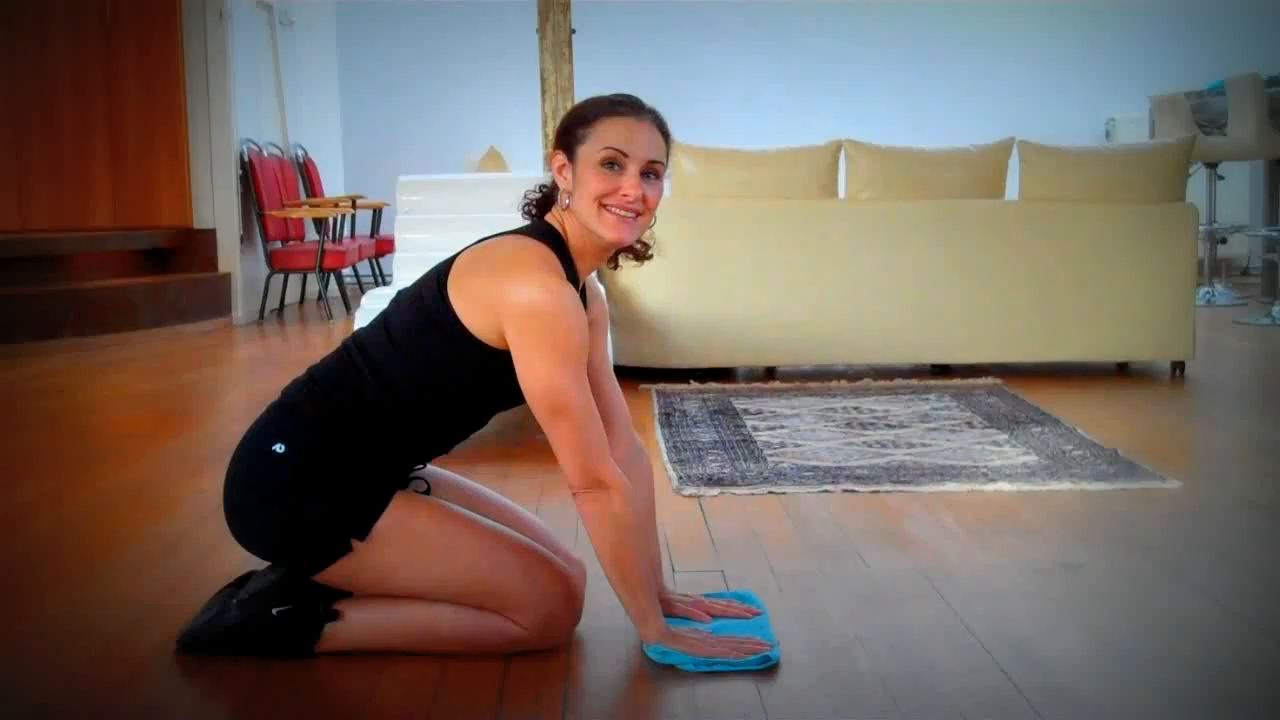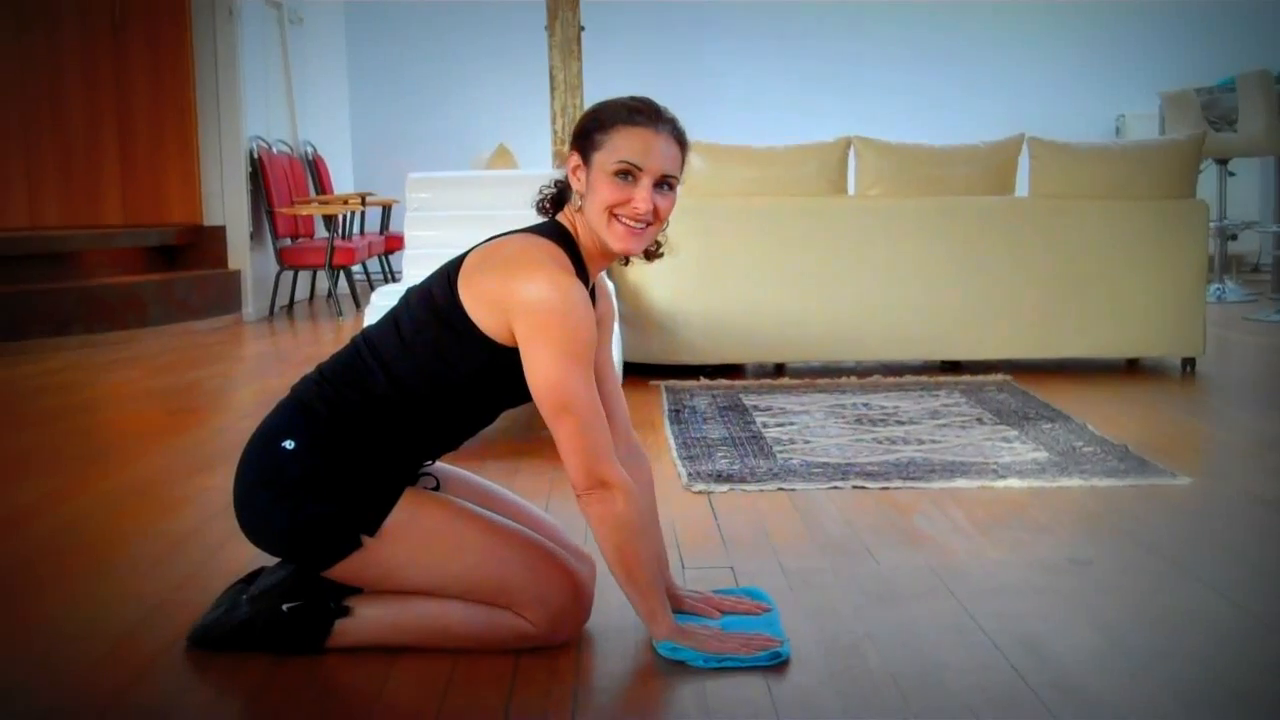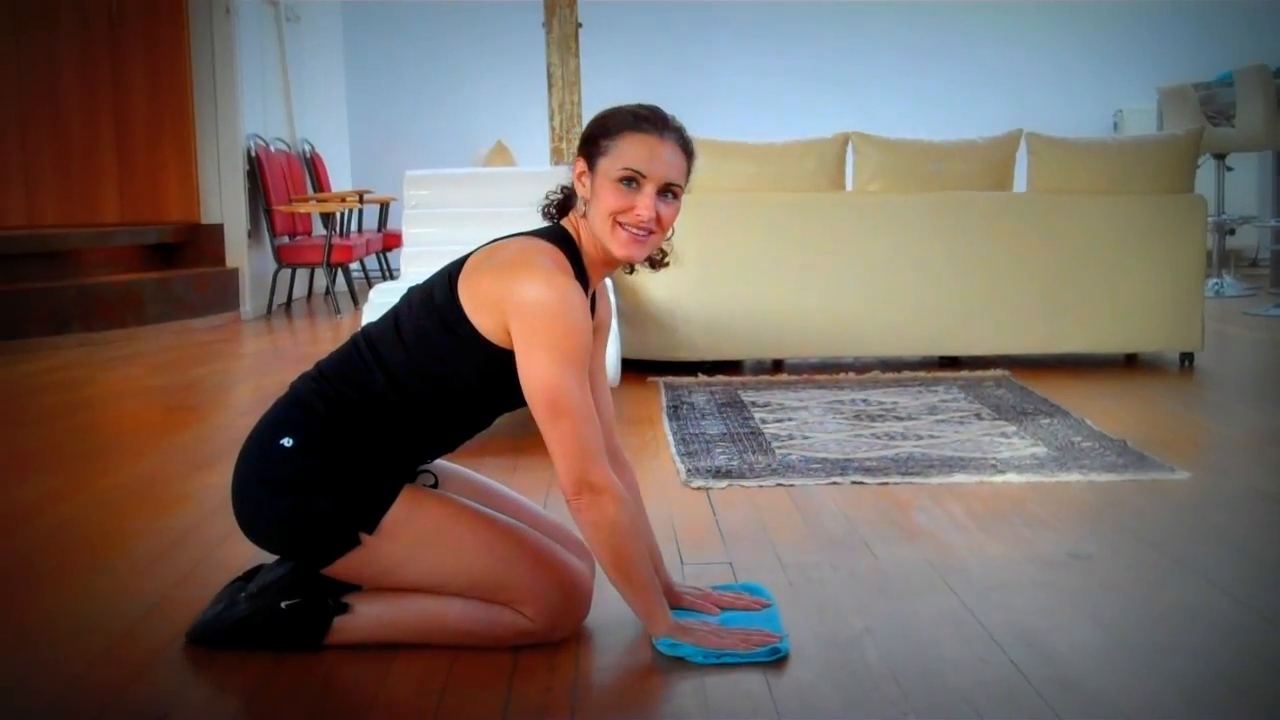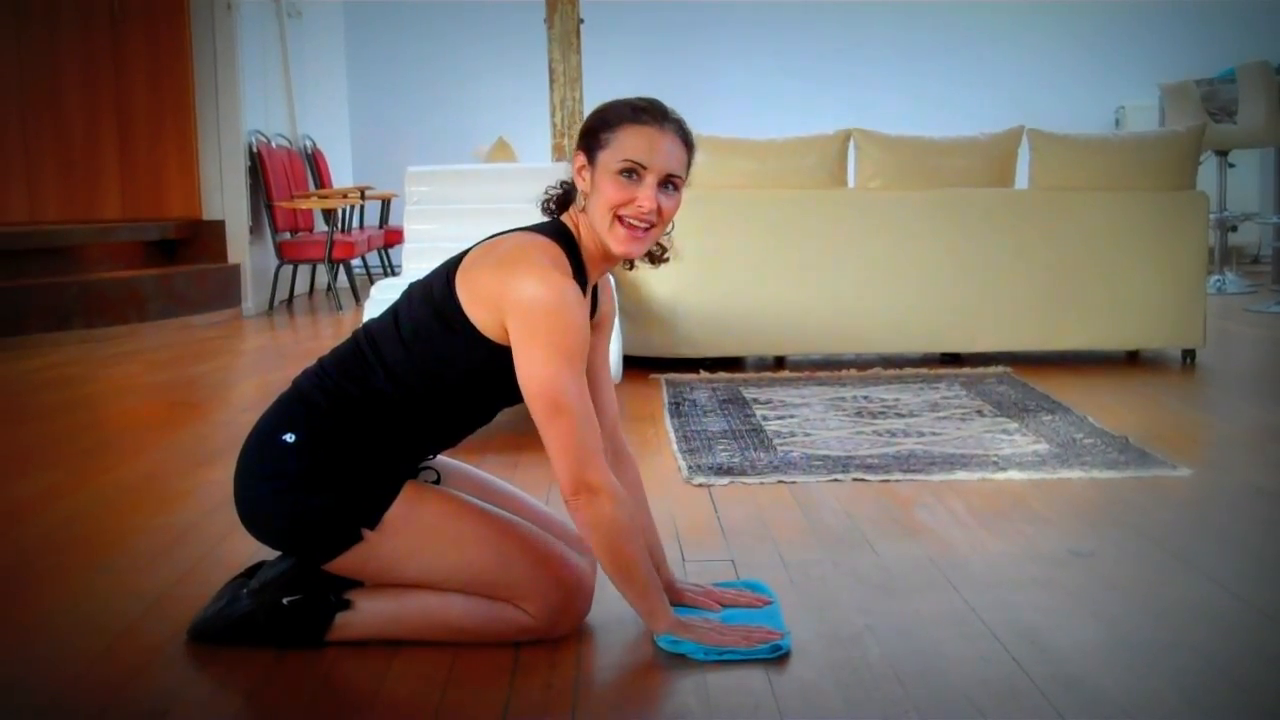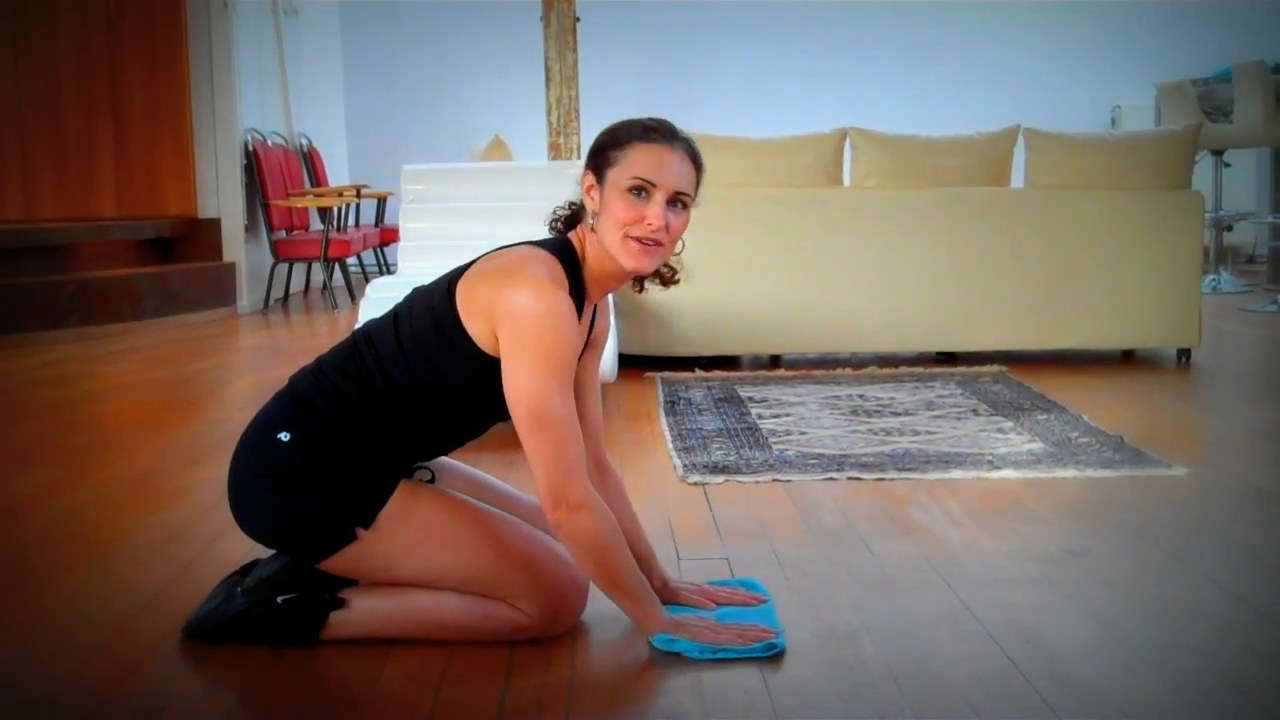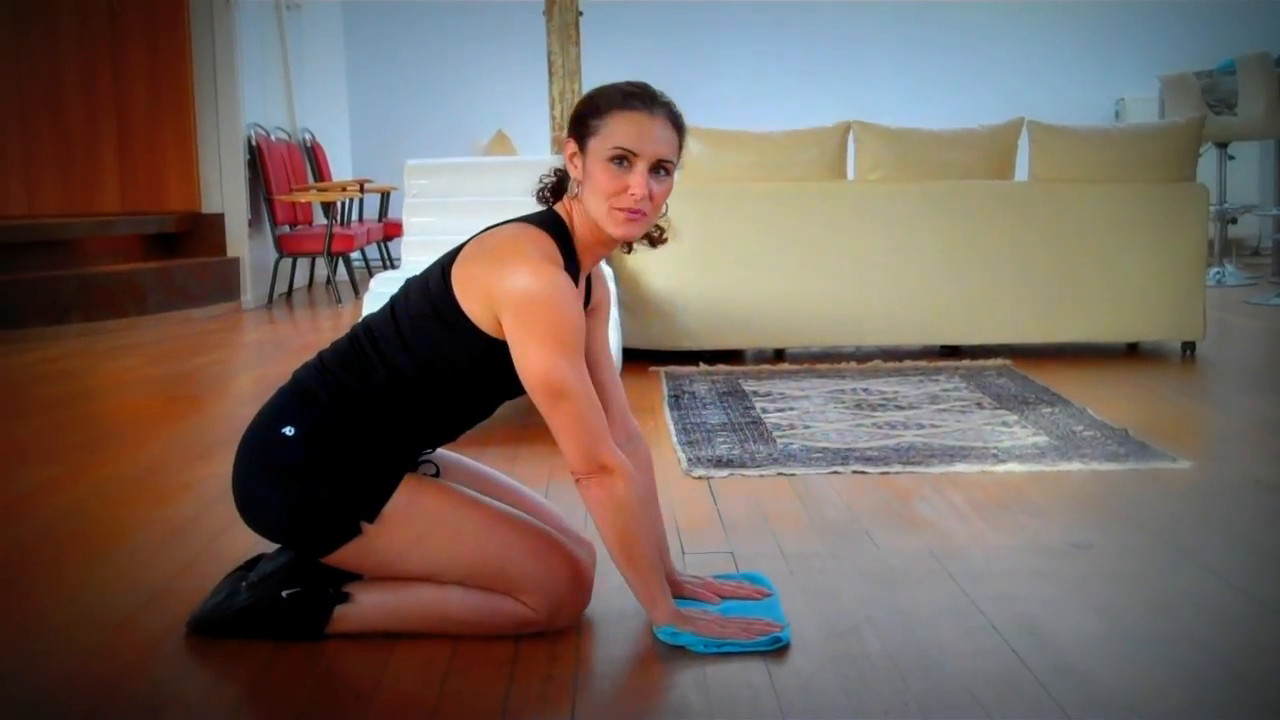
dt=0.5s
person 1, frame 1
left shoulder: (581, 292)
right shoulder: (534, 281)
left elbow: (623, 450)
right elbow: (595, 482)
left wrist: (657, 593)
right wrist: (654, 627)
left hip: (370, 471)
right hip: (300, 482)
left knee: (558, 575)
right knee: (549, 608)
left ankle: (323, 581)
right ankle: (296, 619)
person 1, frame 2
left shoulder: (588, 289)
right shoulder: (544, 281)
left elbow: (623, 451)
right elbow: (600, 483)
left wrist: (665, 588)
right wrist: (663, 623)
left hip: (376, 468)
right hip: (309, 479)
left knee: (568, 569)
right knee: (559, 603)
left ankle: (335, 576)
right ankle: (306, 614)
person 1, frame 3
left shoulder: (588, 290)
right shoulder: (544, 282)
left elbow: (607, 457)
right elbow: (589, 487)
left wrist: (663, 585)
right wrist: (661, 621)
left hip: (376, 464)
right hip: (306, 475)
left knee: (571, 563)
right knee: (558, 600)
left ankle: (332, 575)
right ankle: (306, 611)
person 1, frame 4
left shoulder: (592, 286)
right shoulder: (540, 278)
left elbow: (610, 452)
right elbow: (586, 485)
left wrist: (665, 581)
right wrist: (662, 618)
left hip: (378, 460)
right hip: (308, 471)
left knee: (572, 560)
right knee: (560, 596)
left ankle: (332, 566)
right ankle: (308, 606)
person 1, frame 5
left shoulder: (589, 303)
right shoulder: (537, 292)
left elbow: (593, 464)
right elbow: (568, 501)
left wrist: (659, 582)
right wrist: (656, 621)
left hip: (373, 461)
right hip: (300, 470)
left knee: (564, 558)
right knee: (555, 595)
left ankle: (327, 570)
right ankle: (302, 608)
person 1, frame 6
left shoulder: (586, 278)
right shoulder: (533, 271)
left elbow: (622, 437)
right elbow: (599, 467)
left wrist: (667, 574)
right wrist: (664, 609)
left hip: (377, 454)
right hip: (307, 464)
left knee: (566, 554)
right knee: (560, 588)
left ankle: (332, 560)
right ankle: (305, 599)
